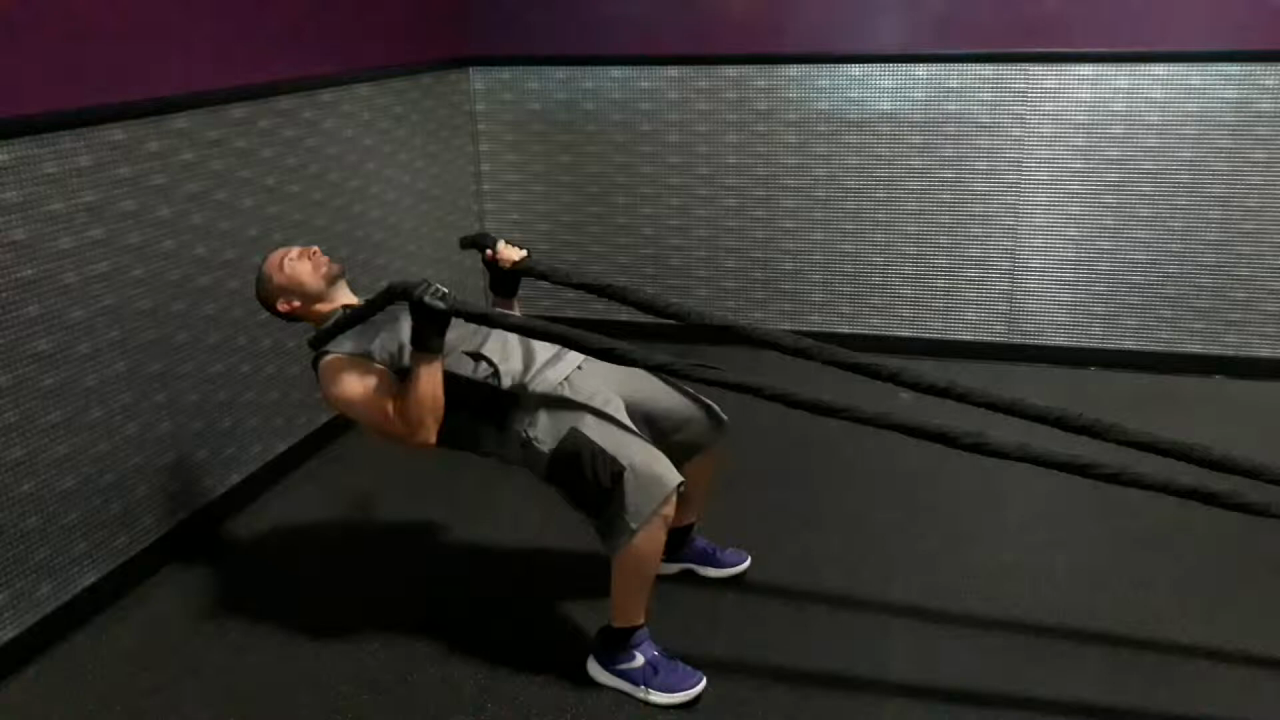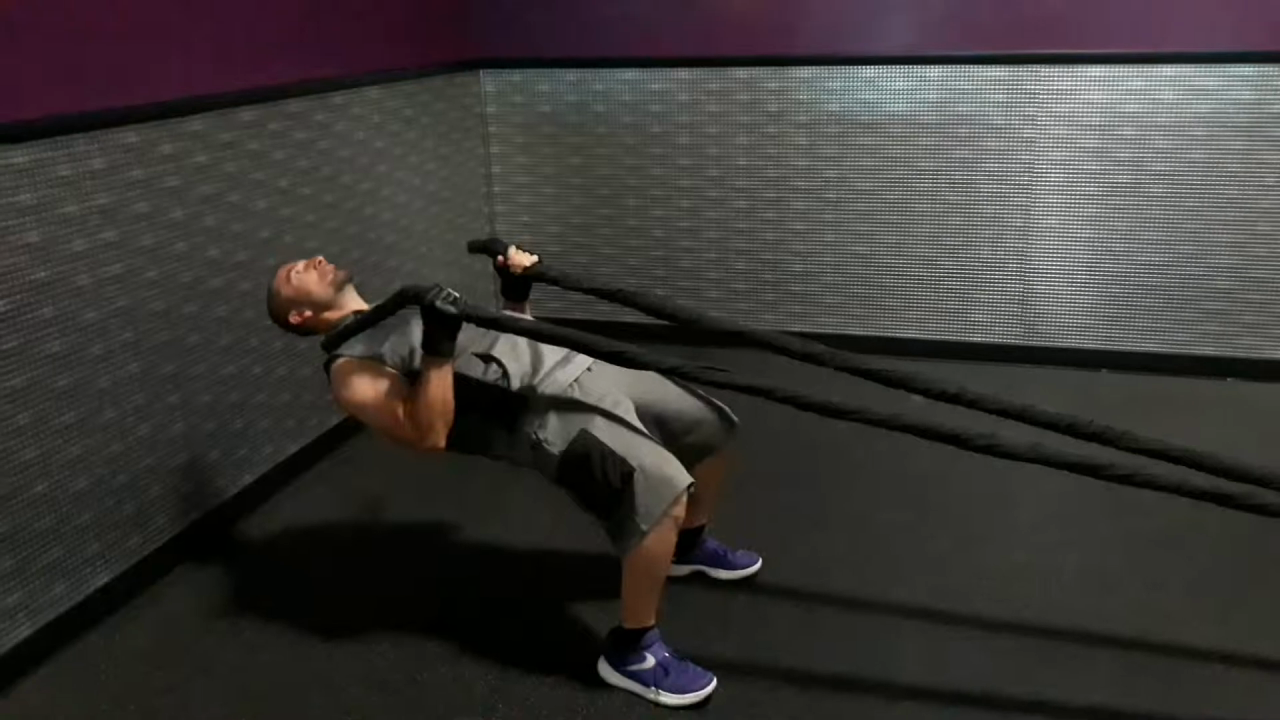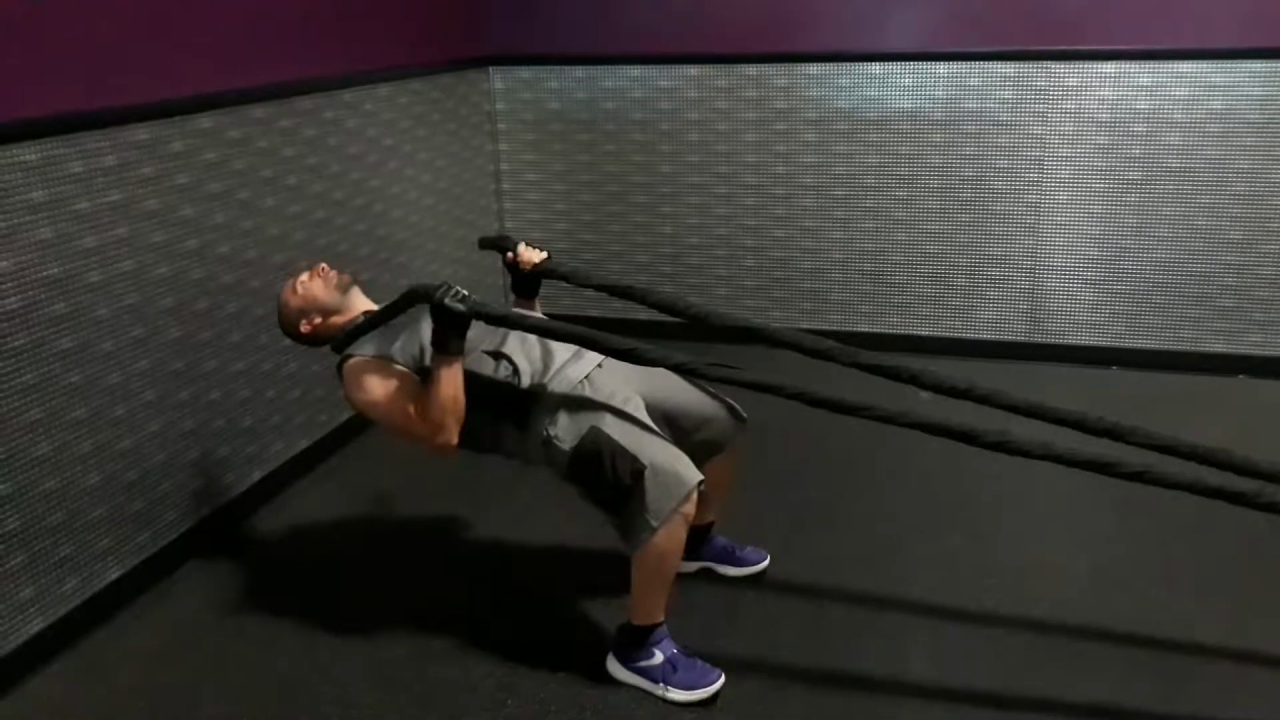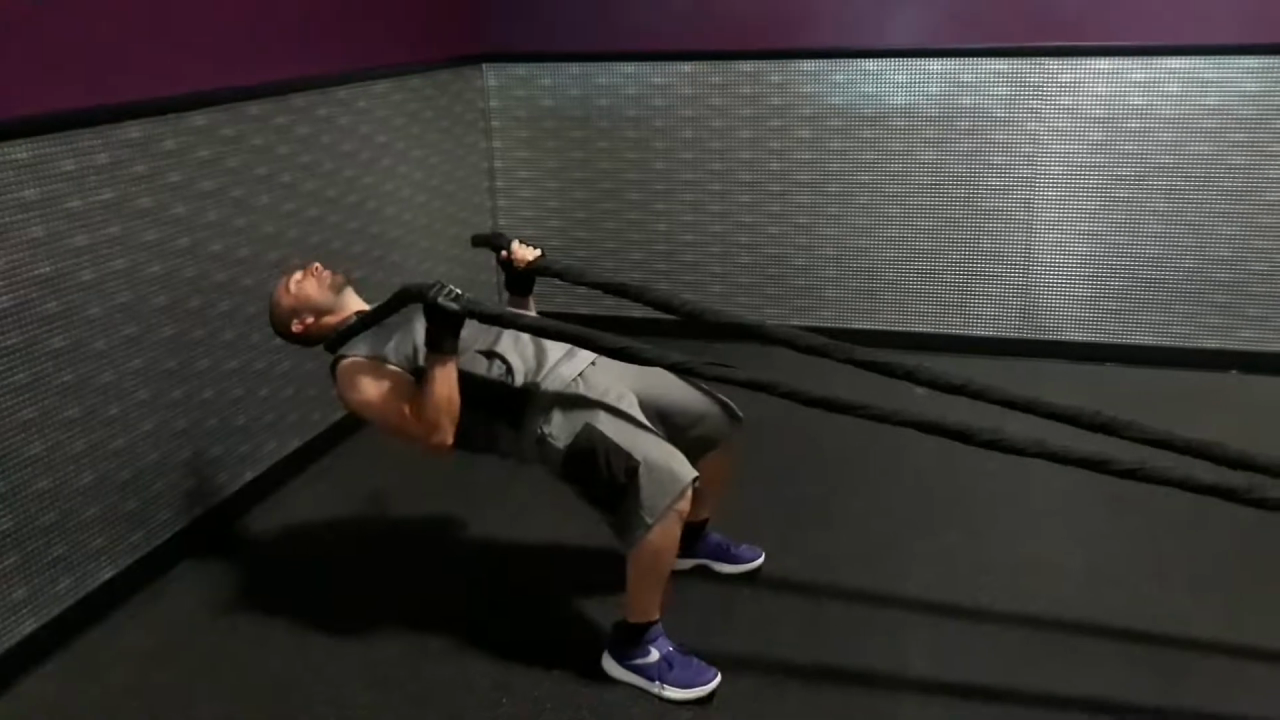
dt=0.3s
person 1, frame 1
left shoulder: (393, 309)
right shoulder: (338, 363)
right elbow: (420, 430)
left wrist: (505, 285)
right wrist: (427, 341)
right hip: (538, 407)
left knee: (702, 427)
right knee: (652, 488)
left ankle: (679, 544)
right ankle: (620, 650)
person 1, frame 2
left shoulder: (404, 316)
right shoulder: (351, 366)
right elbow: (429, 434)
left wrist: (516, 290)
right wrist: (438, 345)
right hip: (547, 409)
left knee: (712, 428)
right knee: (663, 491)
left ankle: (689, 544)
right ankle: (631, 650)
person 1, frame 3
left shoulder: (415, 315)
right shoulder: (362, 367)
right elbow: (442, 433)
left wrist: (526, 287)
right wrist: (449, 344)
right hip: (558, 404)
left knee: (722, 427)
right knee: (673, 487)
left ankle: (698, 542)
right ankle: (639, 647)
person 1, frame 4
left shoulder: (406, 315)
right shoulder: (356, 367)
right elbow: (437, 432)
left wrist: (520, 286)
right wrist: (442, 343)
right hip: (553, 405)
left knee: (717, 423)
right knee: (668, 484)
left ankle: (693, 538)
right ankle: (635, 645)
